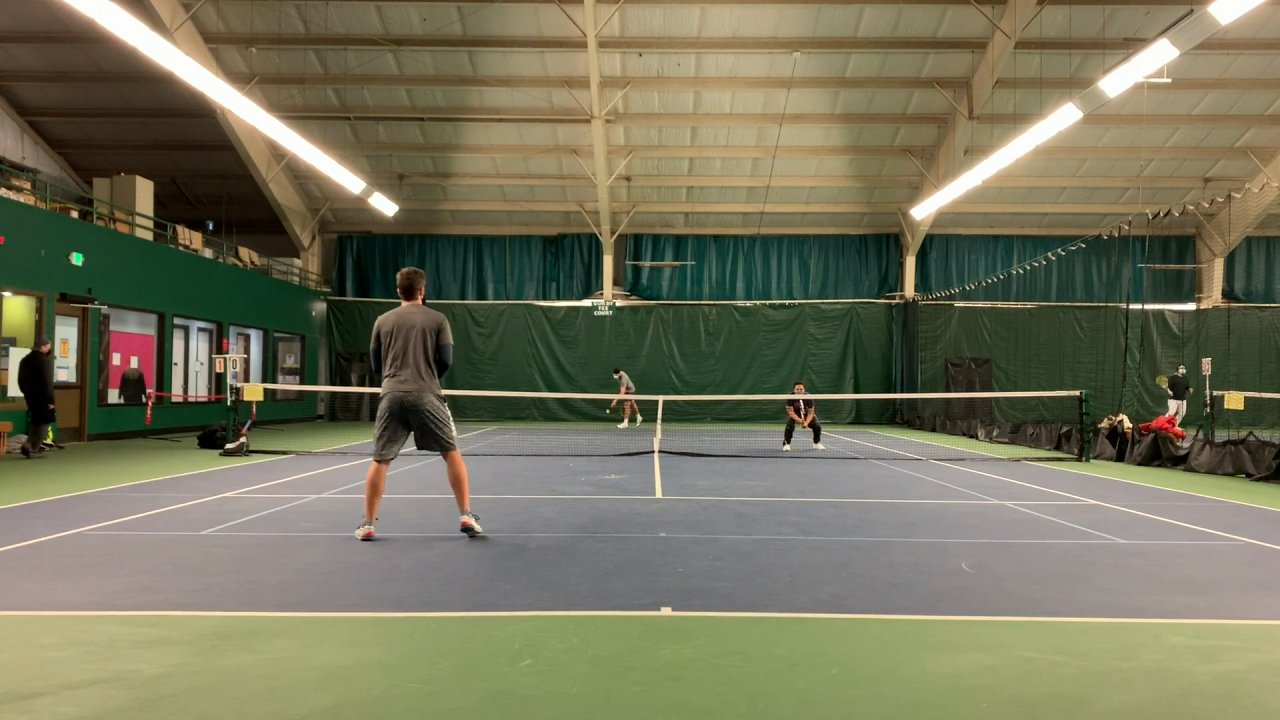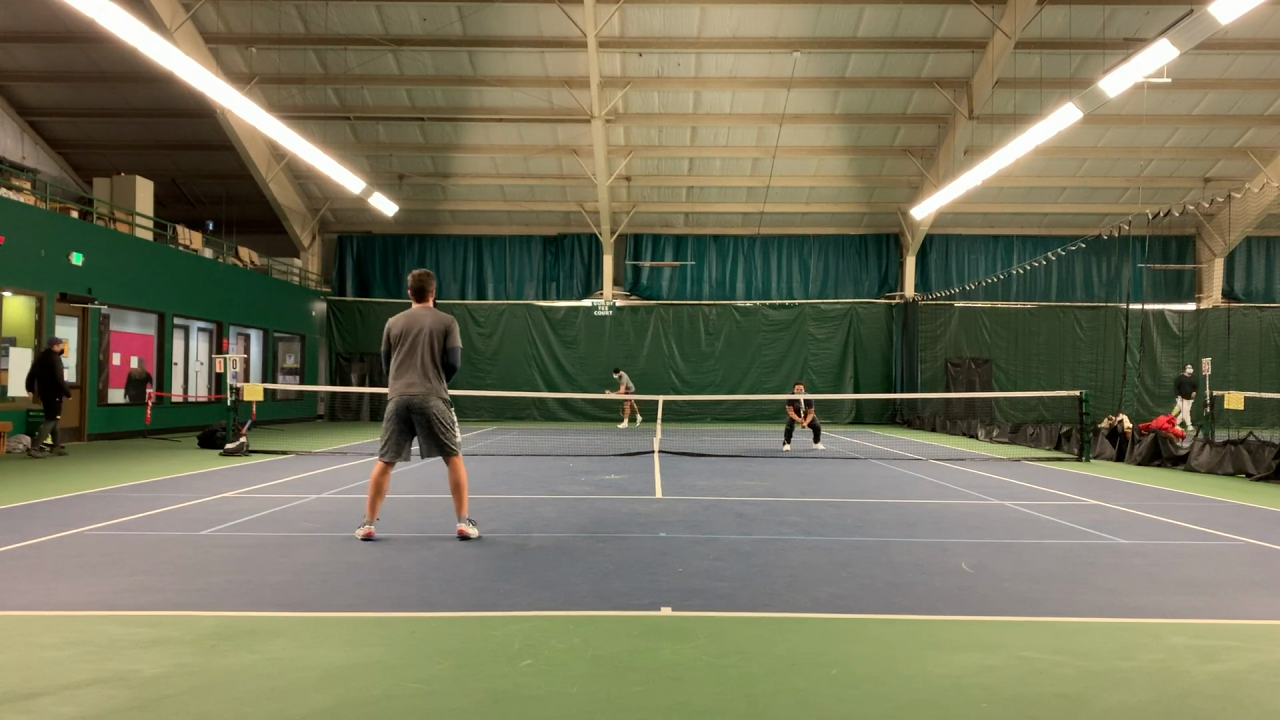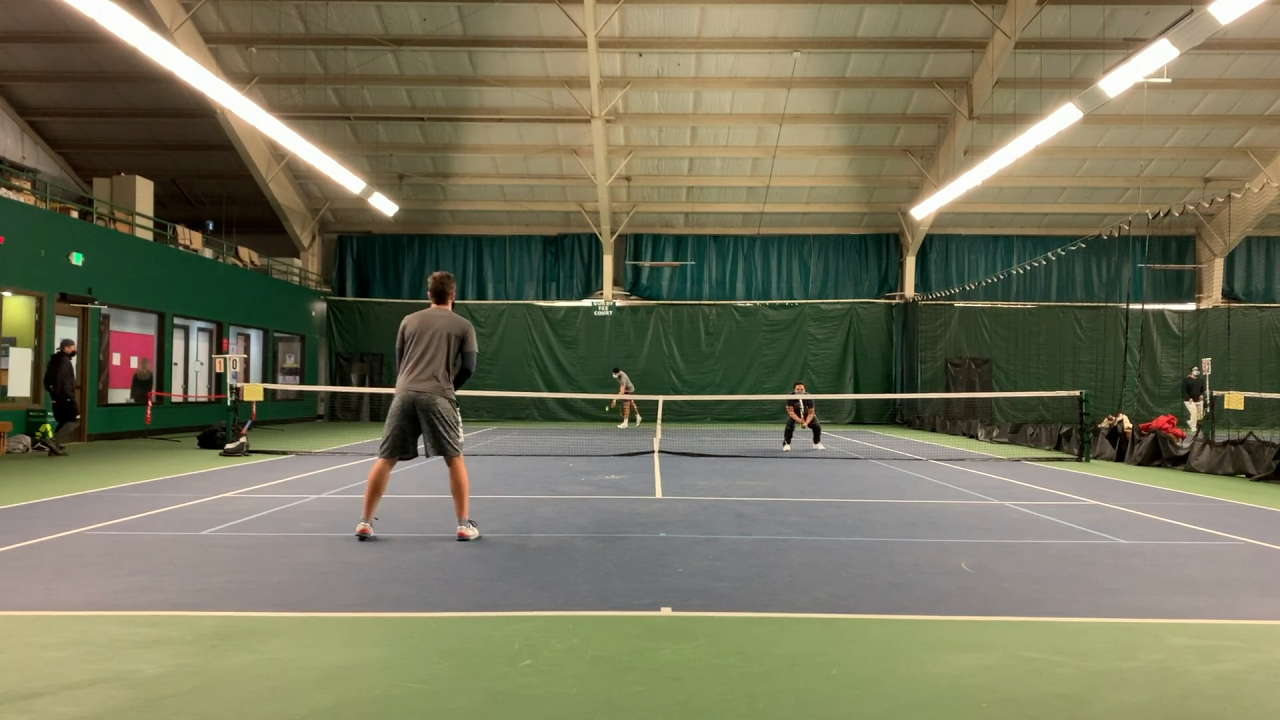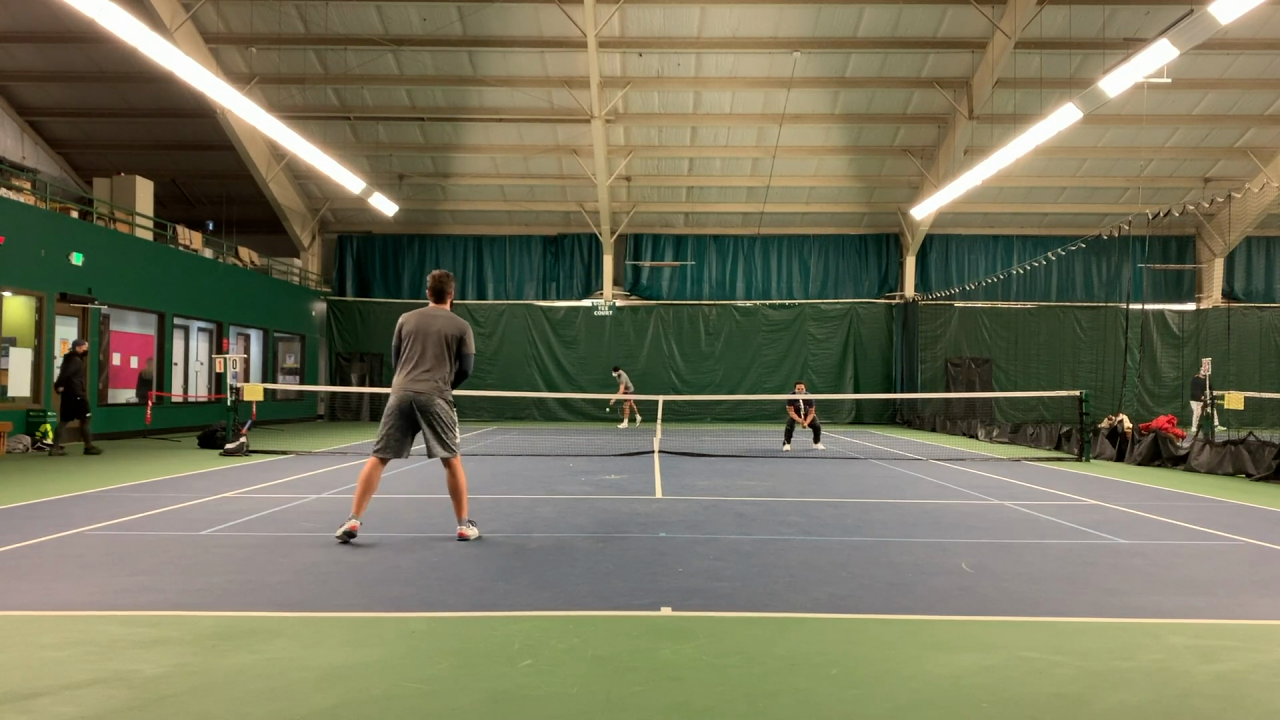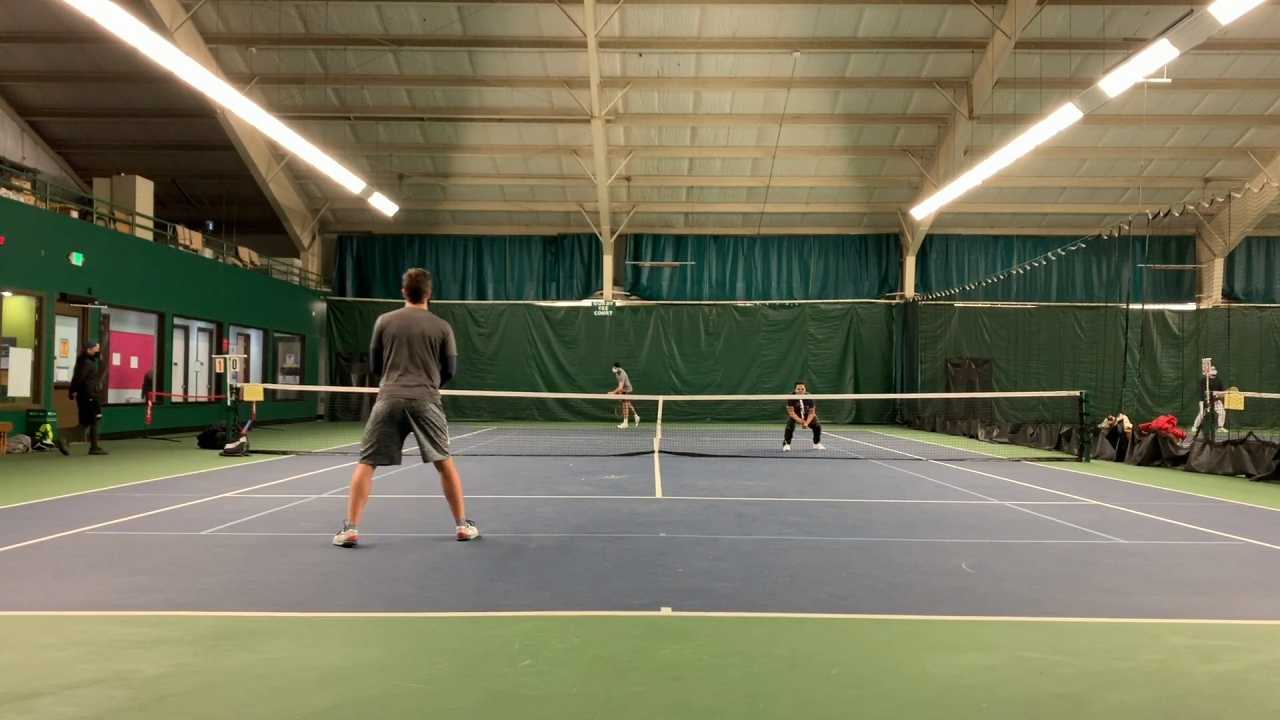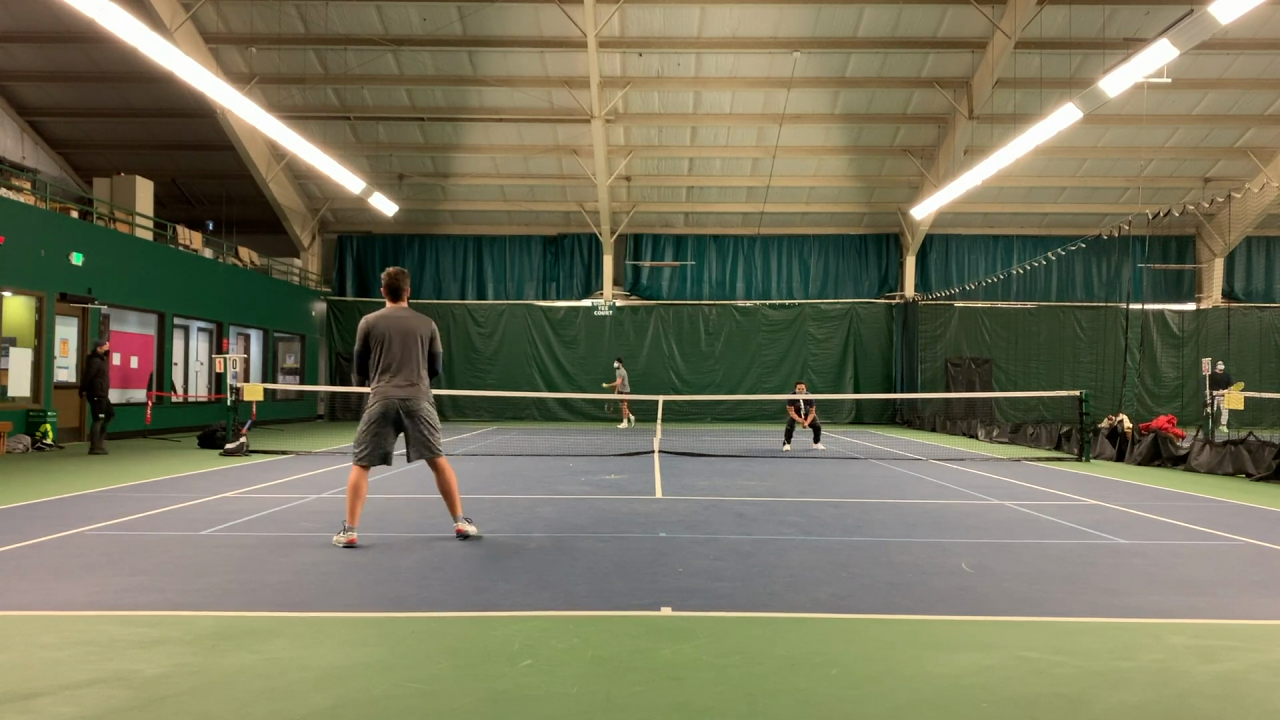
dt=0.2s
person 1, frame 1
left shoulder: (383, 321)
right shoulder: (438, 319)
left elbow: (375, 364)
right elbow: (445, 360)
left hip: (391, 396)
right hip: (425, 395)
left knee: (380, 460)
right knee: (452, 453)
left ankle: (368, 524)
right ankle: (466, 516)
person 1, frame 2
left shoulder: (393, 323)
right shoulder: (446, 322)
left elbow: (387, 366)
right elbow: (454, 363)
left hip: (398, 398)
right hip: (432, 398)
left knee: (385, 462)
right knee: (454, 459)
left ankle: (368, 524)
right ankle: (463, 523)
person 1, frame 3
left shoulder: (409, 321)
right shoulder: (464, 326)
right elbow: (468, 368)
left hip: (404, 394)
right hip: (437, 397)
left knee: (385, 459)
right knee: (455, 460)
left ankle: (365, 522)
right ankle: (464, 525)
person 1, frame 4
left shoulder: (406, 320)
right shoulder: (461, 327)
left elbow: (397, 359)
right elbow: (465, 369)
left hip: (402, 394)
right hip: (436, 398)
left knee: (378, 458)
right knee: (452, 460)
left ankle: (354, 520)
right ankle: (464, 525)
person 1, frame 5
left shoulder: (384, 321)
right shoulder: (442, 327)
left elbow: (374, 364)
right elbow: (449, 371)
left hip: (389, 400)
right hip: (426, 402)
left knee: (367, 463)
right knee: (444, 463)
left ankle: (350, 529)
right ankle: (462, 525)
person 1, frame 6
left shoulder: (368, 322)
right shoulder: (427, 324)
left elbow: (359, 369)
right elbow: (436, 368)
left hip: (382, 401)
right hip: (418, 401)
left knee: (361, 465)
right knee: (438, 461)
left ankle: (350, 530)
right ankle: (461, 522)
